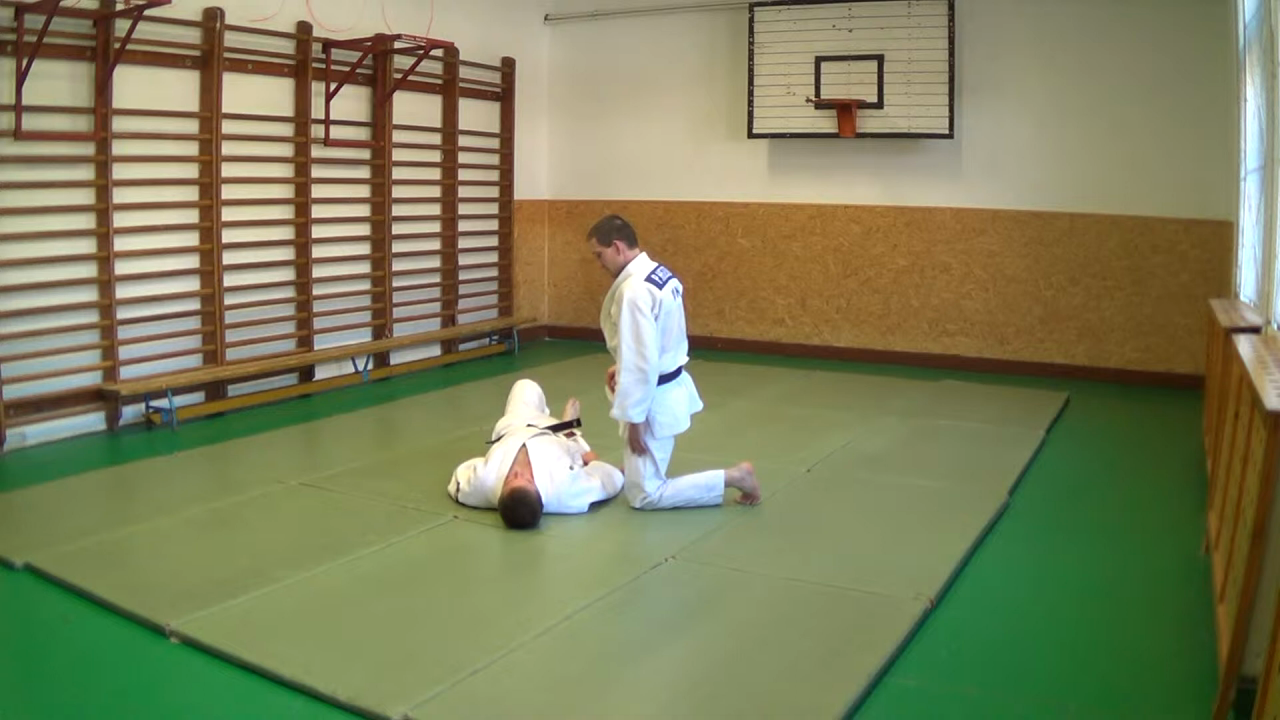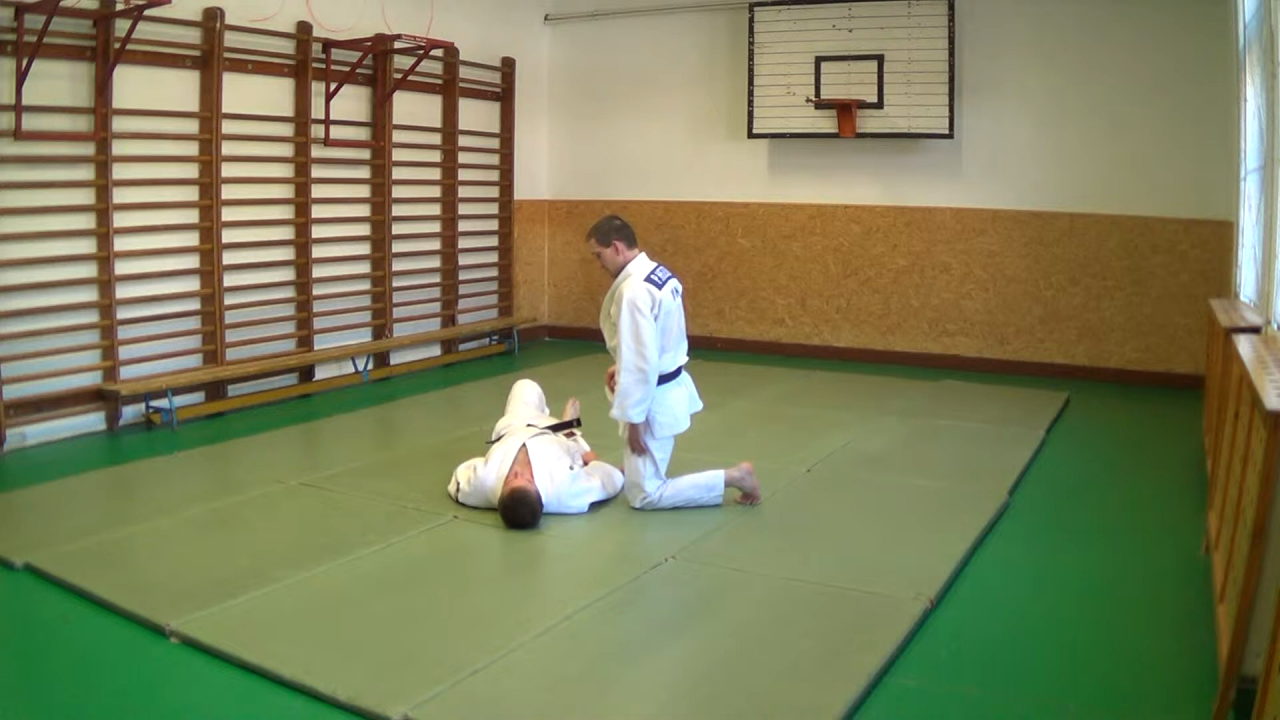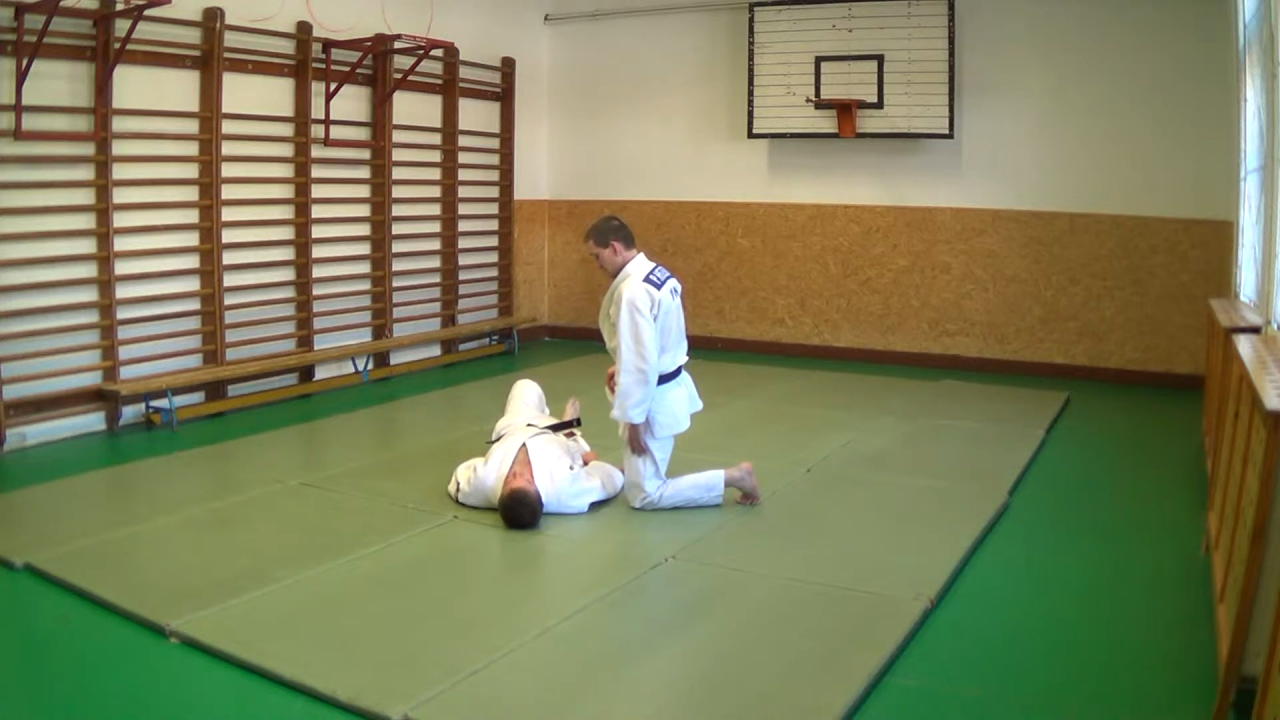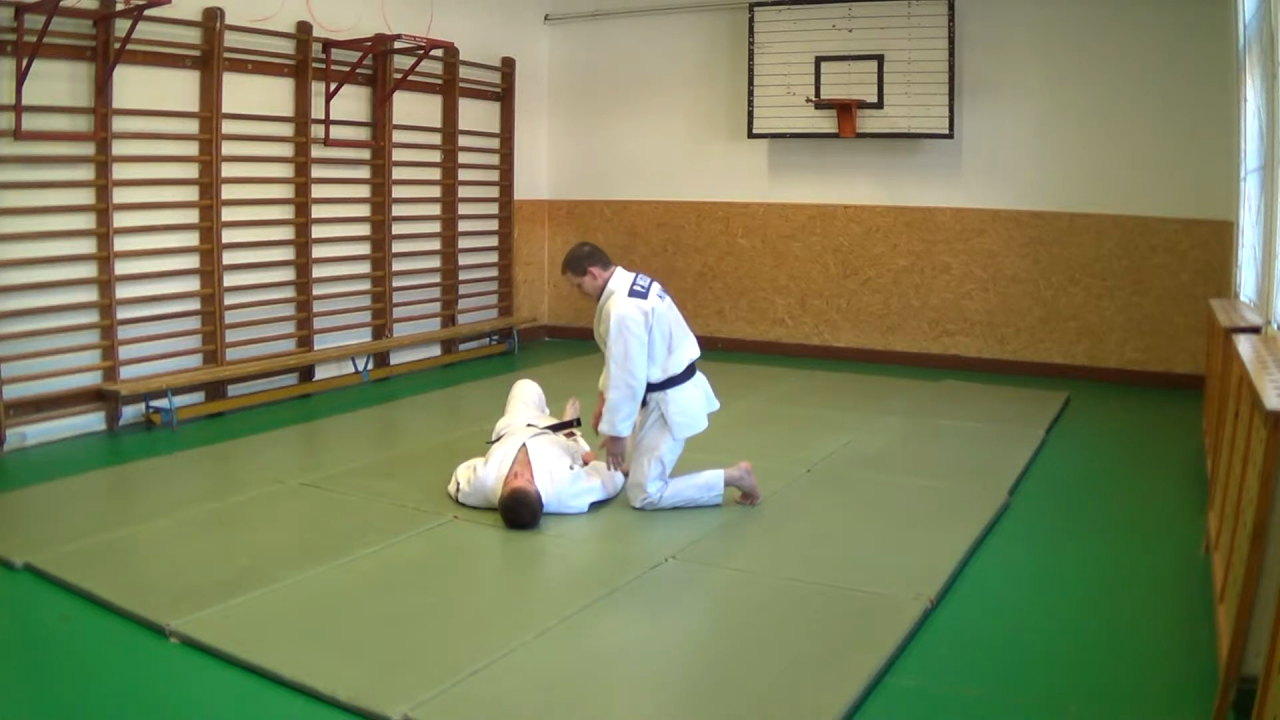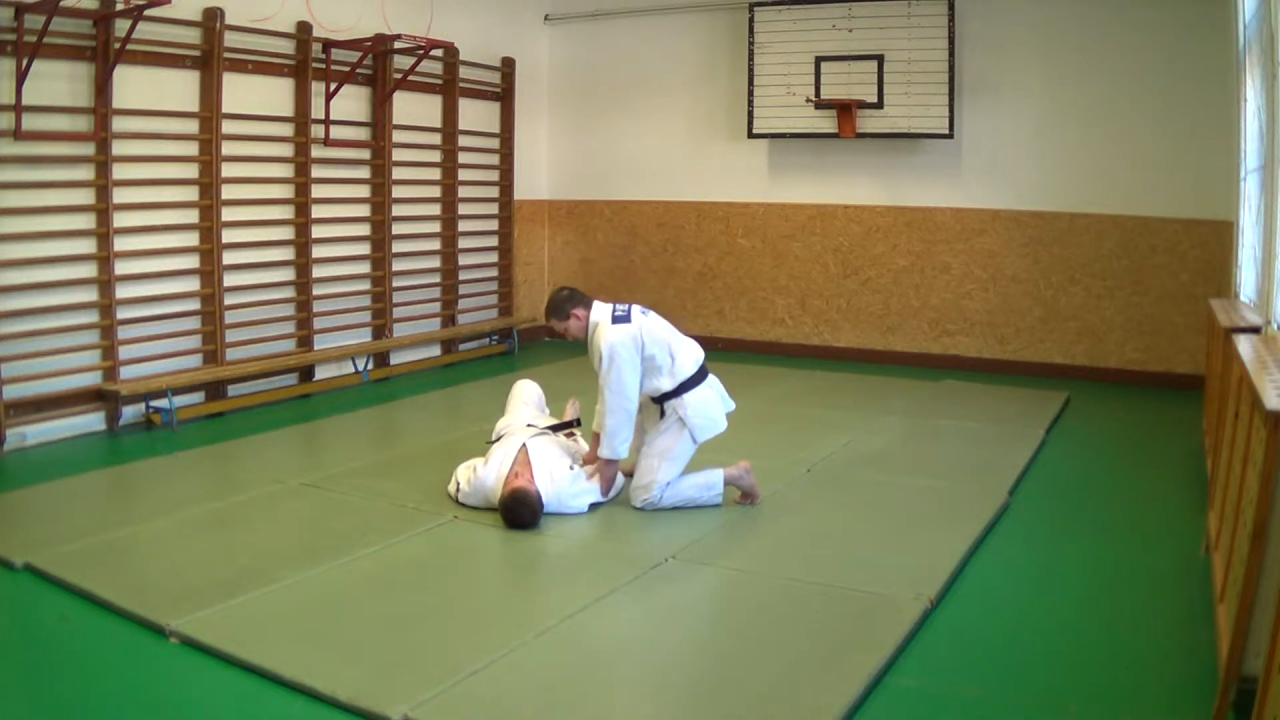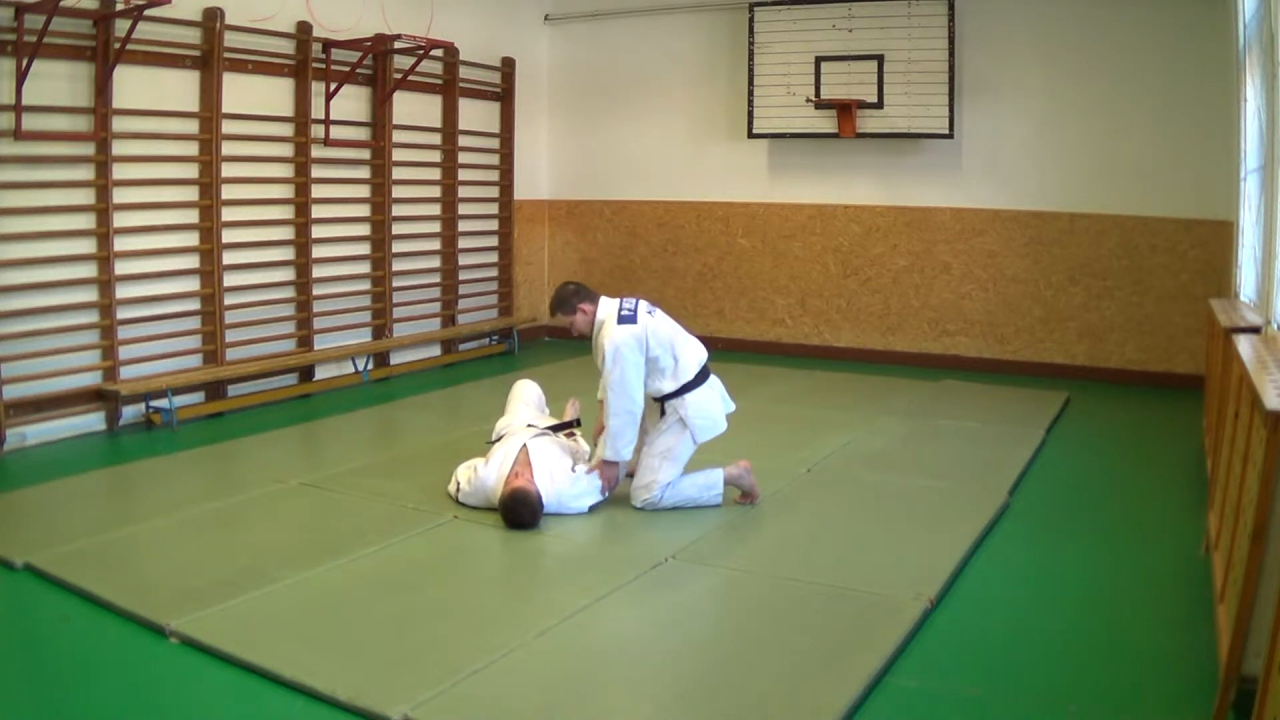
dt=0.4s
person 1, frame 1
left shoulder: (634, 290)
right shoulder: (656, 273)
left elbow: (641, 363)
left wrist: (634, 418)
right wrist: (621, 366)
left hip: (655, 398)
right hip: (668, 386)
left knee: (644, 495)
left ankle: (734, 477)
person 1, frame 2
left shoulder: (633, 290)
right shoulder: (655, 273)
left elbow: (641, 363)
left wrist: (634, 419)
right wrist: (620, 366)
left hip: (654, 398)
right hip: (668, 387)
left knee: (643, 495)
left ankle: (734, 476)
person 1, frame 3
left shoulder: (633, 290)
right shoulder: (655, 274)
left elbow: (641, 364)
left wrist: (635, 419)
right wrist: (621, 366)
left hip: (655, 398)
right hip: (669, 387)
left knee: (643, 496)
left ankle: (734, 477)
person 1, frame 4
left shoulder: (622, 307)
right shoulder: (634, 283)
left elbow: (627, 377)
left wrist: (616, 432)
right wrist: (604, 394)
left hip: (669, 400)
right hip: (679, 387)
left knee: (644, 495)
left ankle: (732, 476)
person 1, frame 5
left shoulder: (612, 337)
right shoulder: (613, 316)
left elbow: (620, 402)
right elbow: (612, 391)
left wrist: (611, 458)
right wrist: (597, 445)
left hip: (687, 405)
right hip: (687, 392)
left knee: (646, 496)
left ankle: (733, 475)
person 1, frame 6
left shoulder: (617, 337)
right shoulder: (618, 309)
left elbow: (624, 403)
left wrist: (611, 459)
right wrist: (604, 416)
left hip: (689, 405)
right hip: (689, 392)
left knee: (647, 496)
left ankle: (733, 475)
